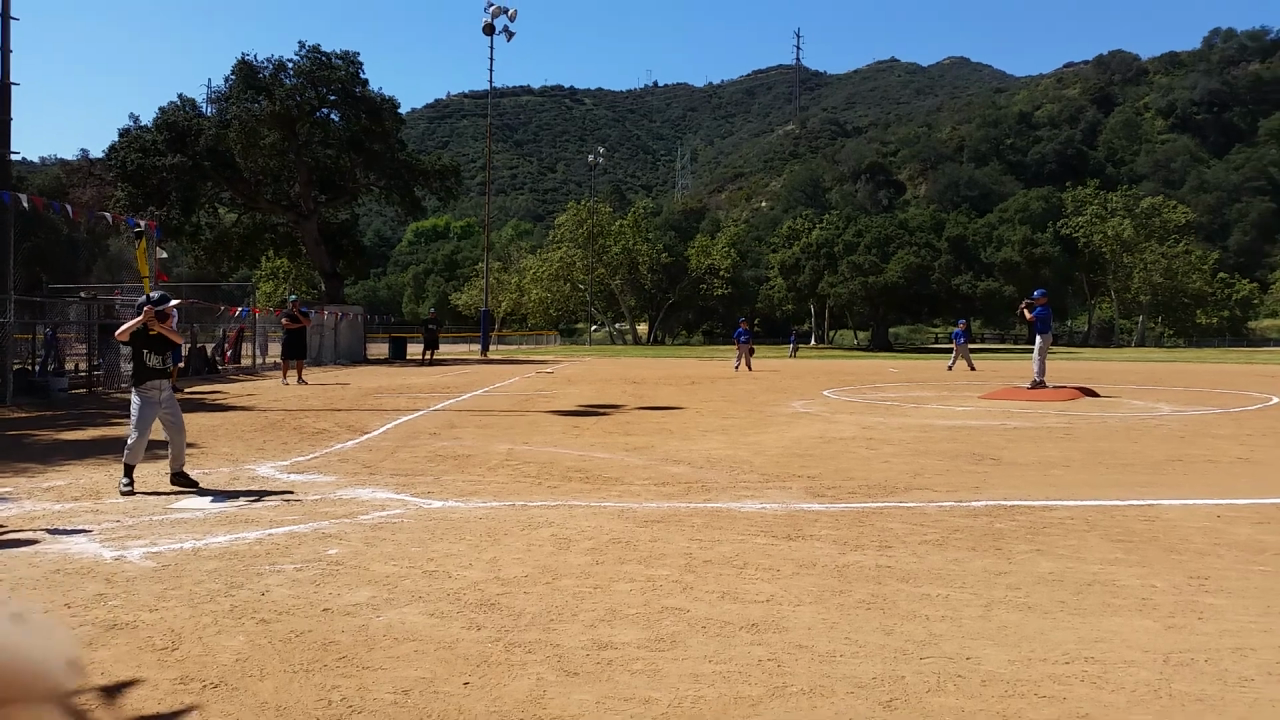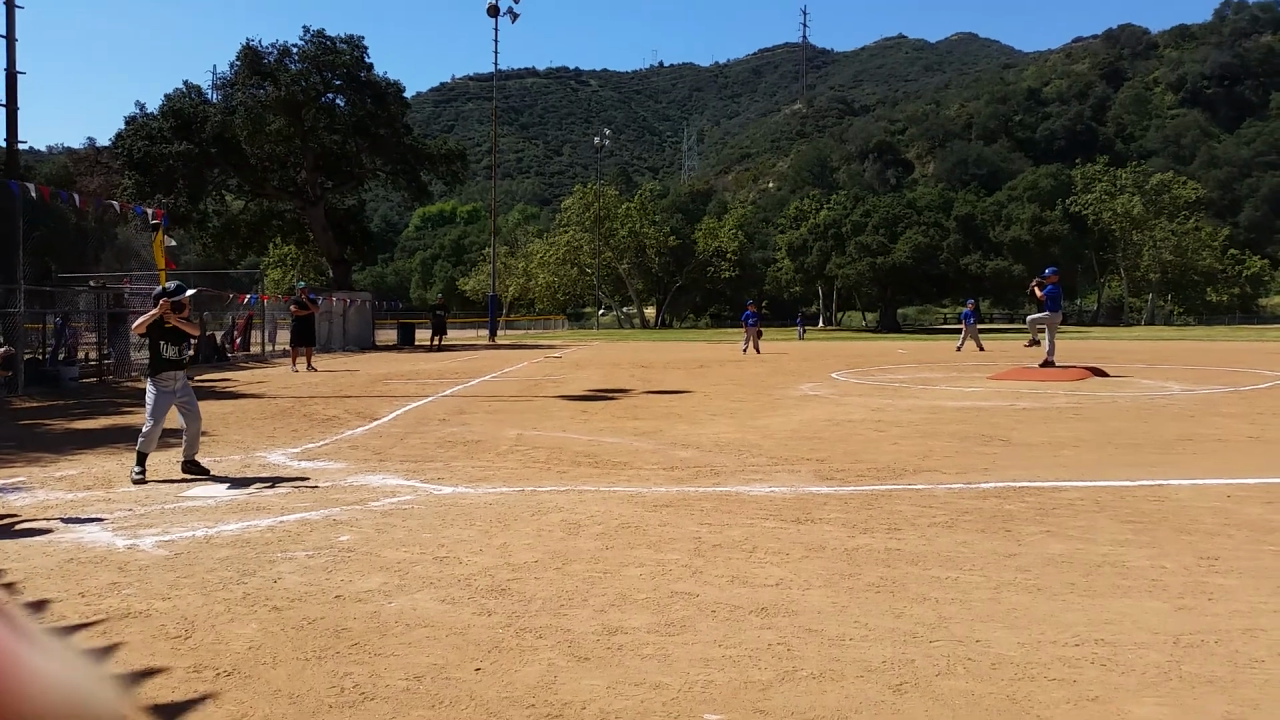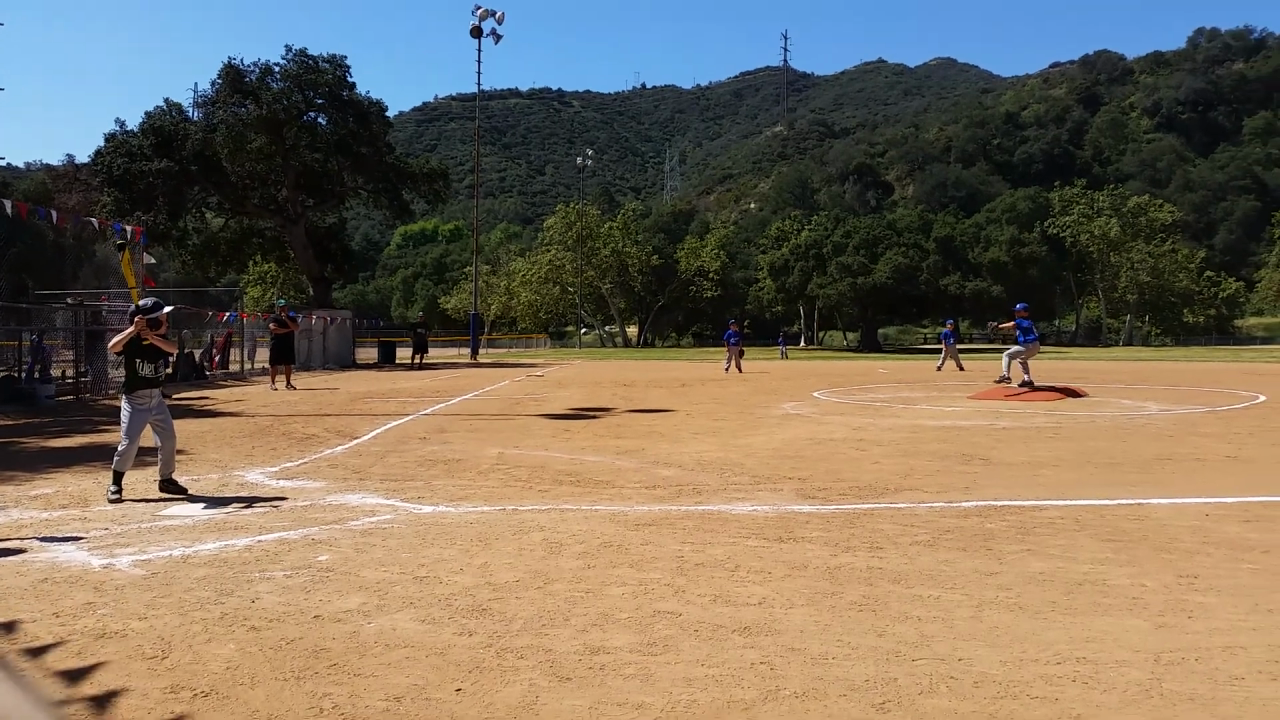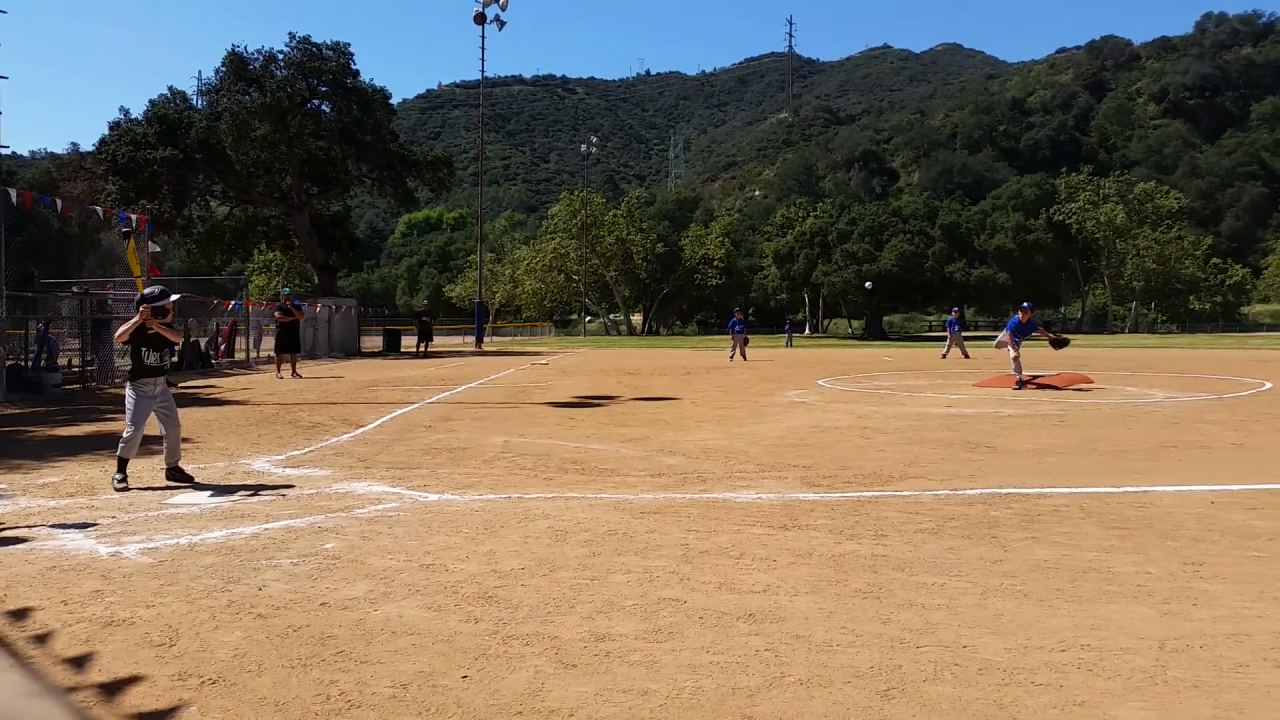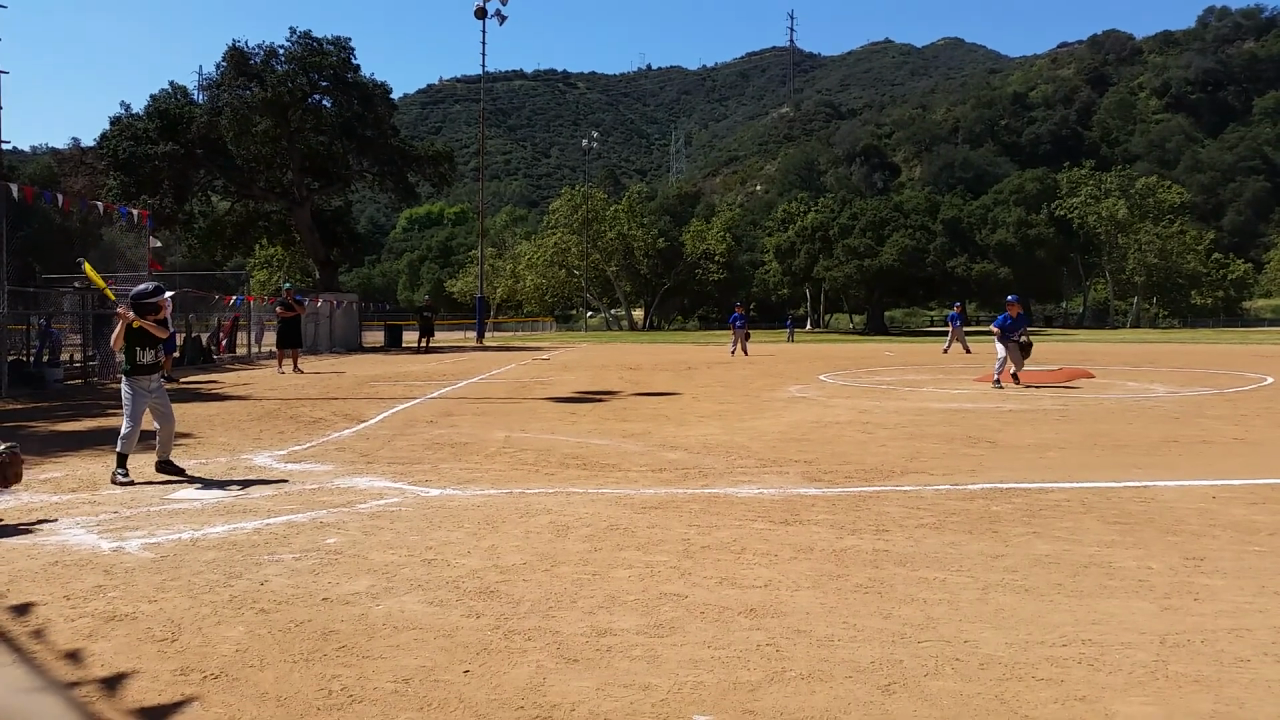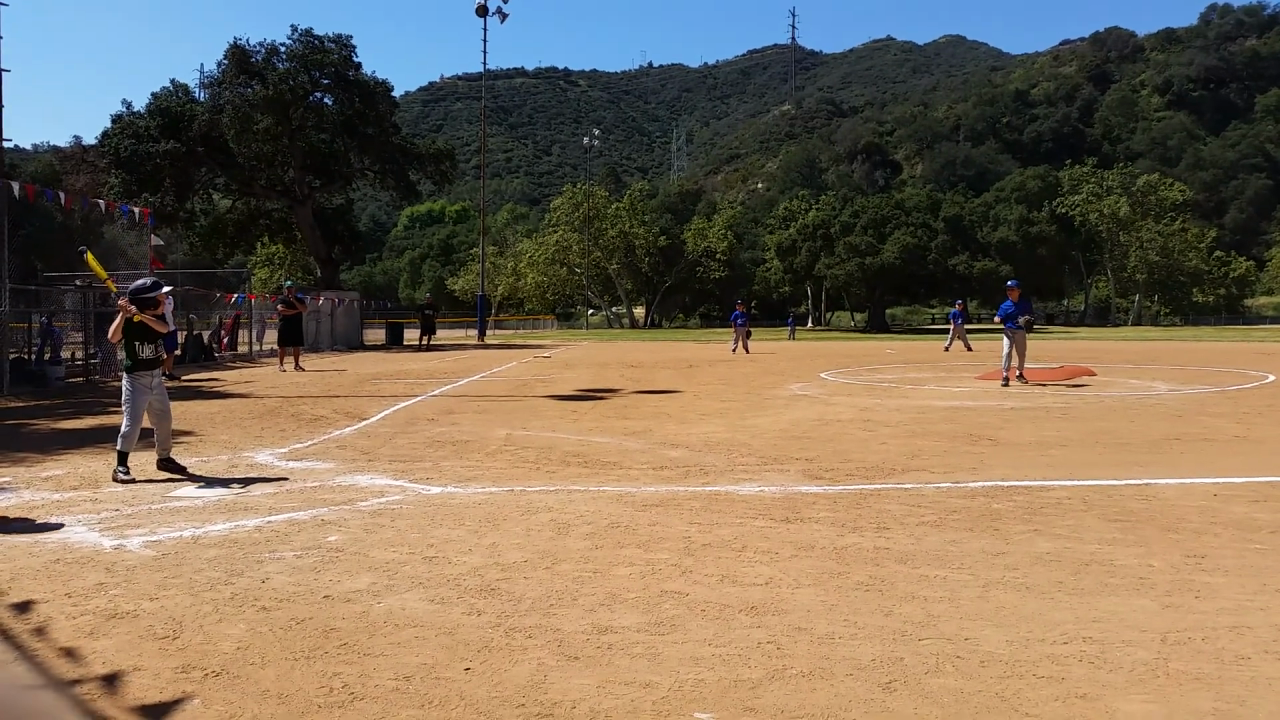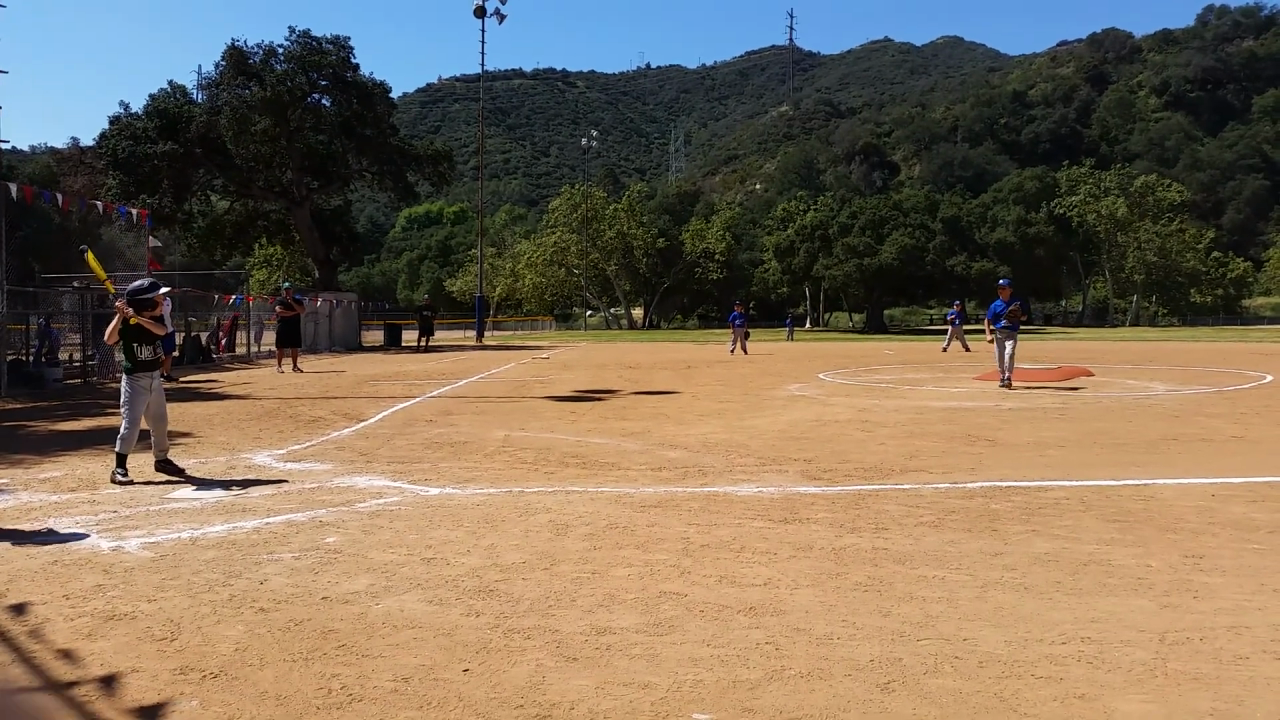
dt=0.5s
person 1, frame 1
left shoulder: (166, 332)
right shoulder: (139, 333)
left elbow: (180, 339)
right elbow: (119, 335)
left wrist: (159, 328)
right wrist: (141, 319)
left hip: (166, 391)
right hip: (144, 392)
left knee: (178, 432)
right knee: (139, 435)
left ankle: (177, 473)
right ankle: (127, 477)
person 1, frame 2
left shoulder: (183, 323)
right shoulder: (156, 324)
left elbow: (196, 331)
right elbow: (136, 328)
left wrist: (175, 321)
right wrist: (157, 311)
left hip: (181, 380)
right hip: (159, 382)
left knee: (194, 421)
right knee: (153, 423)
left ankle: (189, 461)
right ankle: (139, 466)
person 1, frame 3
left shoulder: (160, 340)
right shoulder: (132, 341)
left elbow: (173, 348)
right elbow: (112, 347)
left wrist: (152, 338)
right wrist: (133, 329)
left hip: (156, 398)
right hip: (134, 399)
left knee: (168, 439)
right knee: (129, 442)
left ankle: (166, 479)
right ankle: (115, 485)
person 1, frame 4
left shoulder: (166, 328)
right shoulder: (138, 329)
left elbow: (178, 337)
right elbow: (118, 337)
left wrist: (157, 326)
right wrist: (138, 318)
left hip: (161, 386)
right hip: (139, 387)
left knee: (172, 427)
right knee: (134, 429)
left ankle: (172, 468)
right ankle: (120, 473)
person 1, frame 5
left shoulder: (158, 323)
right shoulder: (130, 328)
left elbow: (164, 333)
right elbow: (115, 345)
left wrist: (141, 322)
right wrist: (123, 322)
left hip: (155, 381)
right hip: (134, 382)
left knee: (167, 421)
right knee: (132, 423)
left ankle: (163, 460)
right ankle: (119, 469)
person 1, frame 6
left shoulder: (157, 318)
right shoulder: (129, 322)
left elbow: (164, 328)
right elbow: (113, 337)
left wrist: (142, 316)
right wrist: (122, 313)
left hip: (156, 378)
right hip: (135, 379)
left knee: (164, 419)
right knee: (132, 421)
left ankle: (164, 458)
right ankle: (121, 467)
person 1, frame 7
left shoulder: (156, 319)
right shoulder: (126, 324)
left elbow: (162, 330)
right elbow: (109, 340)
left wrist: (138, 319)
right wrist: (120, 316)
left hip: (155, 378)
right hip: (134, 380)
left knee: (159, 421)
right knee: (131, 423)
left ankle: (161, 459)
right ankle: (119, 468)
